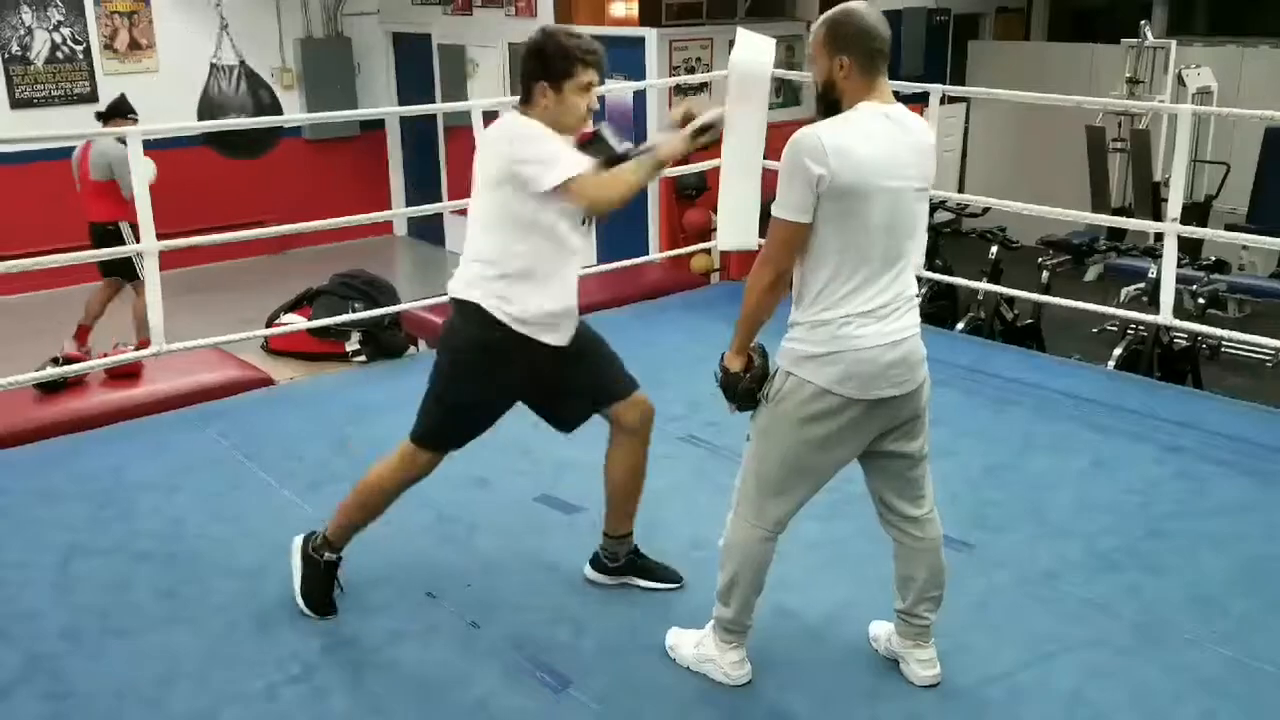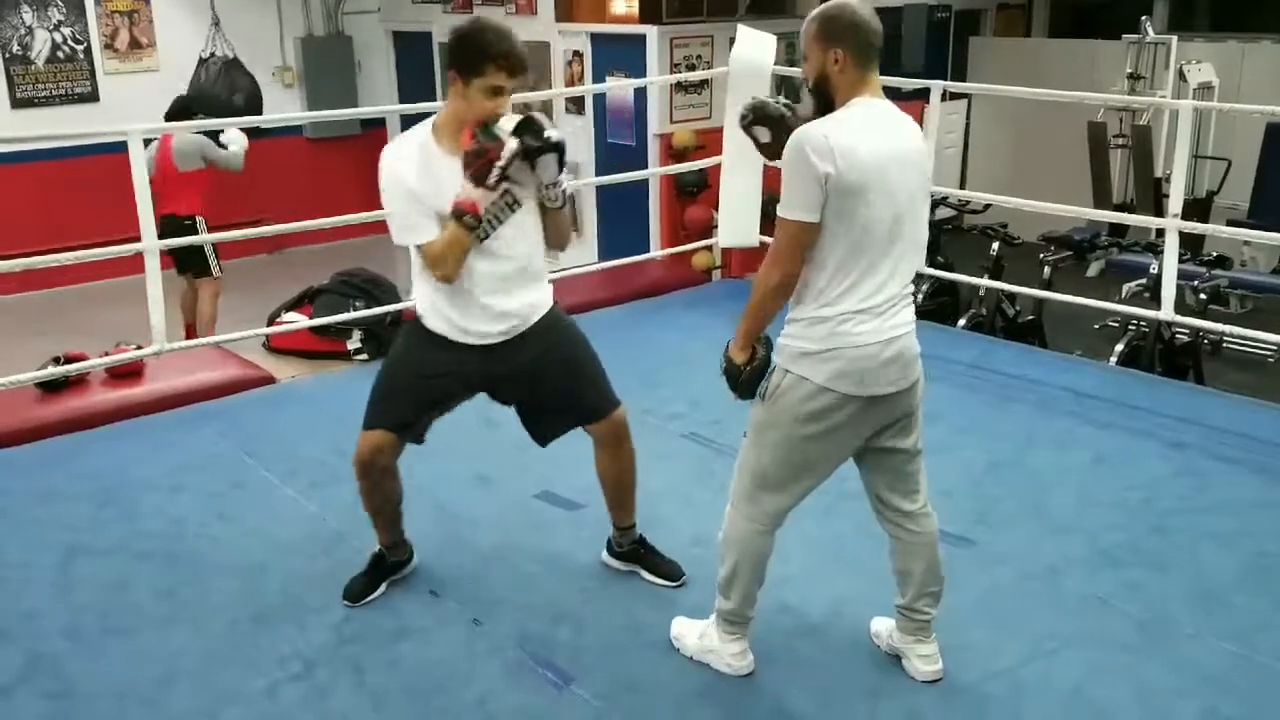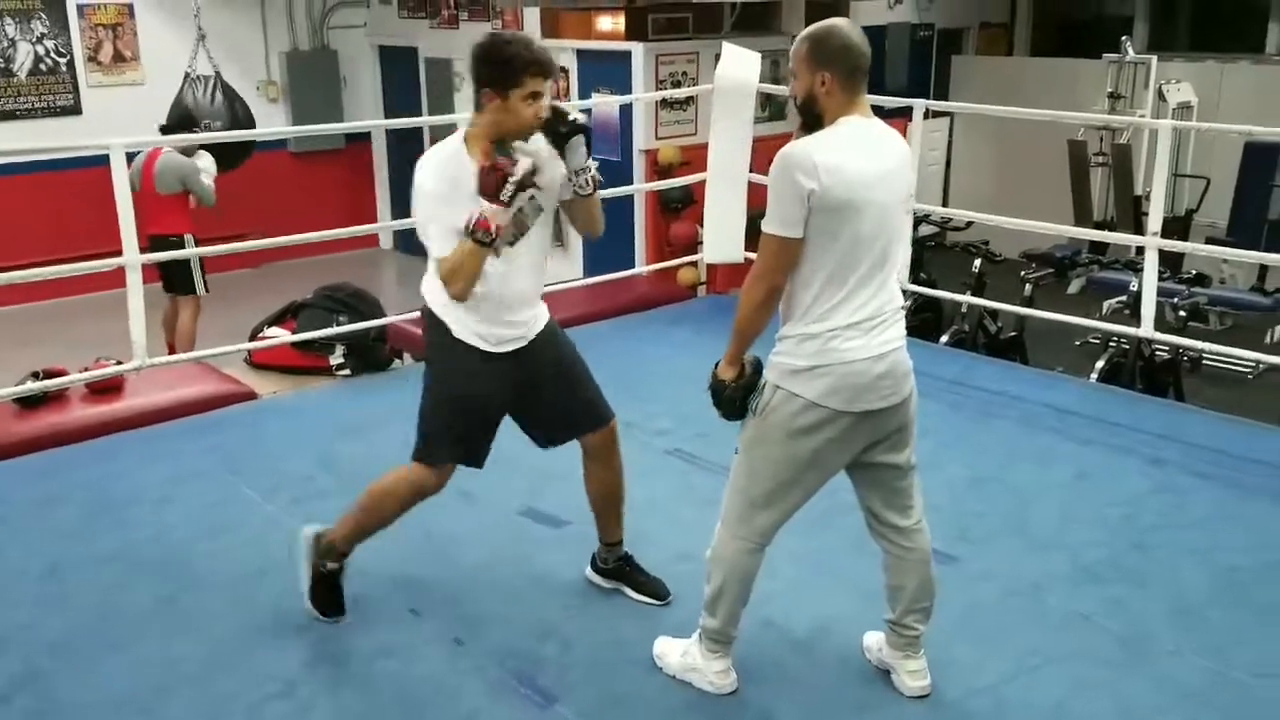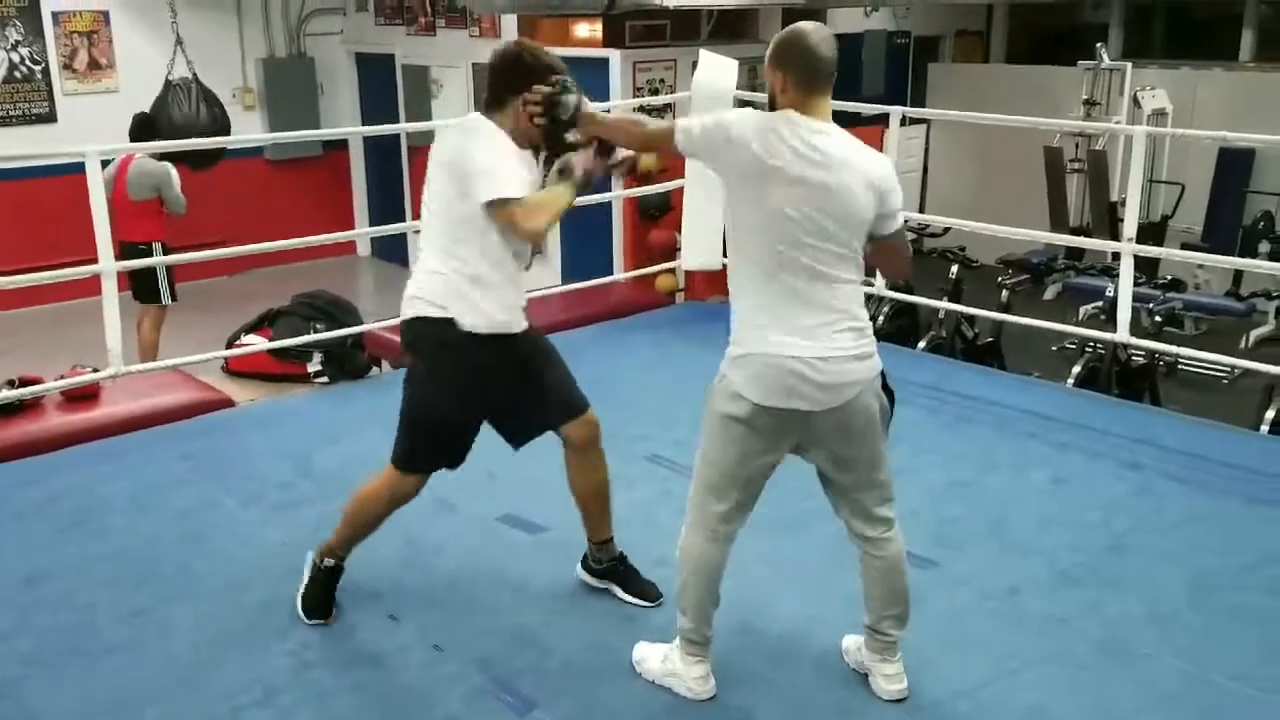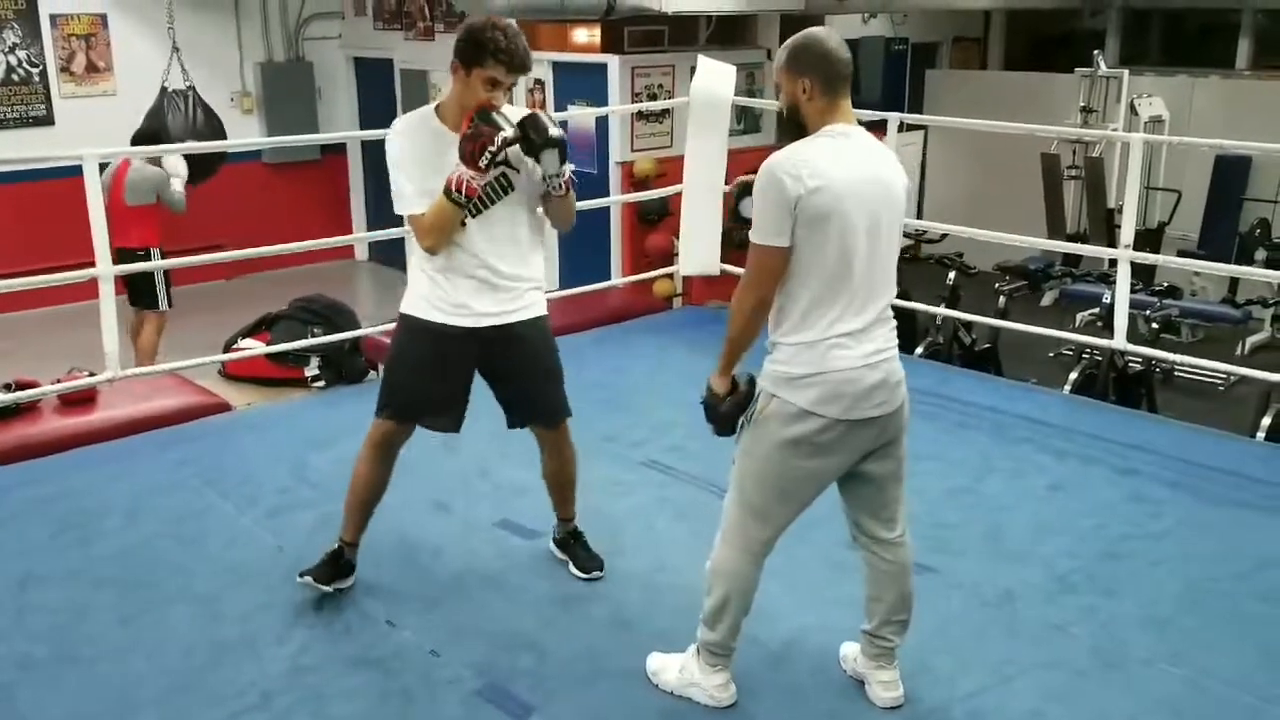
dt=1s
person 1, frame 1
left shoulder: (815, 144)
right shoulder: (921, 136)
left elbow: (773, 267)
left wrist: (739, 348)
left hip: (824, 369)
right hip: (903, 359)
left knee: (757, 511)
right knee: (912, 508)
left ankle: (726, 646)
right ankle: (917, 645)
person 1, frame 2
left shoulder: (816, 140)
right shoulder: (909, 132)
left elbow: (783, 266)
left wrist: (744, 341)
left hip: (822, 364)
right hip: (896, 355)
left knee: (754, 502)
right knee: (906, 502)
left ankle: (729, 637)
right ankle: (918, 639)
person 1, frame 3
left shoulder: (802, 159)
right shoulder: (896, 147)
left elbow: (768, 279)
left wrist: (733, 359)
right wrist: (809, 122)
left hip: (814, 381)
right hip: (889, 372)
left knee: (744, 522)
right knee: (901, 519)
left ankle: (712, 656)
right ankle: (907, 655)
person 1, frame 4
left shoulder: (744, 134)
right shoulder: (872, 166)
left elbow: (648, 135)
right elbow: (898, 267)
left wrist: (583, 120)
left hip: (761, 378)
right hip: (847, 377)
left knee: (710, 521)
right knee: (876, 523)
left ankle: (691, 660)
right ankle: (885, 659)
person 1, frame 5
left shoulder: (788, 168)
right shoulder: (887, 164)
left elbow: (757, 290)
left wrist: (724, 372)
left hip: (807, 392)
right hip: (882, 384)
left knee: (744, 535)
right knee: (885, 532)
left ankle: (710, 670)
right ankle: (881, 666)
person 2, frame 1
left shoulder: (549, 142)
right shoulder: (518, 136)
left elbow: (584, 210)
right elbow: (599, 196)
left wrist: (626, 161)
right wrist: (663, 153)
left hip: (549, 323)
right hip: (490, 326)
left knee: (636, 415)
right knee: (420, 456)
left ankle: (615, 552)
right ankle: (322, 551)
person 2, frame 2
left shoulder: (521, 137)
right shoulder: (403, 159)
left elbow: (558, 242)
right elbow: (444, 268)
left wrist: (550, 176)
right wrist: (479, 193)
left hip: (529, 322)
right hip: (445, 332)
left knee: (612, 424)
right knee: (373, 450)
left ankle: (625, 542)
right ankle: (393, 552)
person 2, frame 3
left shoulder: (542, 145)
right shoulder: (441, 168)
left elbow: (592, 229)
right elbow: (457, 285)
left wrist: (578, 160)
right wrist: (495, 209)
left hip: (528, 329)
right hip: (462, 337)
left knee: (602, 435)
right knee: (430, 474)
left ankle: (610, 558)
right ankle: (329, 552)
person 2, frame 4
left shoulder: (503, 150)
right shoulder: (473, 134)
left elbow: (522, 240)
right elbow: (529, 227)
left wrist: (562, 179)
right wrist: (571, 174)
left hip: (501, 325)
right hip: (449, 328)
left knee: (583, 430)
right knee: (407, 477)
left ankle: (602, 558)
right ankle: (327, 561)
person 2, frame 5
left shoulder: (522, 129)
right shoulder: (409, 133)
left elbow: (564, 223)
right elbow: (430, 238)
left wrist: (553, 166)
right wrist: (467, 174)
left hip: (518, 312)
right hip: (435, 315)
left knee: (554, 429)
right knee: (386, 433)
left ankle: (566, 532)
right ankle: (345, 552)
person 3, frame 1
left shoulder: (82, 149)
right shoulder: (115, 150)
right elbow: (130, 193)
left hip: (98, 226)
right hip: (117, 227)
left knee: (111, 284)
right knee: (144, 289)
left ankle: (78, 340)
right ankle: (144, 348)
person 3, frame 2
left shoulder: (152, 150)
right shoulder: (195, 142)
left elbow: (150, 186)
right elbow: (234, 164)
right wrist: (237, 147)
left hip: (166, 223)
right hip: (190, 221)
left knee: (193, 282)
right knee: (209, 287)
left ankle: (191, 337)
person 3, frame 3
left shoulder: (141, 160)
right shoulder: (182, 164)
left elbow: (134, 188)
right elbow: (209, 200)
right wrist: (205, 175)
left hip: (156, 240)
right hip: (178, 240)
left knee: (174, 299)
right knee: (189, 306)
left ankle: (173, 355)
person 3, frame 4
left shoulder: (113, 169)
right shoulder: (157, 170)
right elbow: (179, 208)
right wrist: (173, 186)
left hip: (127, 246)
right hip: (149, 247)
left knee: (148, 309)
right knee: (154, 313)
left ankle: (148, 364)
person 3, frame 5
left shoulder: (110, 172)
right shoulder: (153, 174)
right elbow: (179, 206)
right wrist: (178, 179)
left hip: (122, 251)
right hip: (145, 252)
left knee: (141, 312)
right knee: (154, 319)
left ankle: (143, 368)
